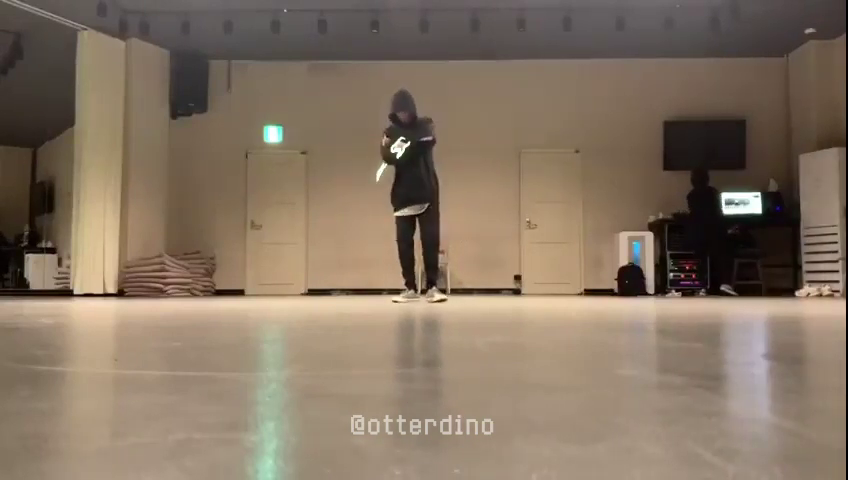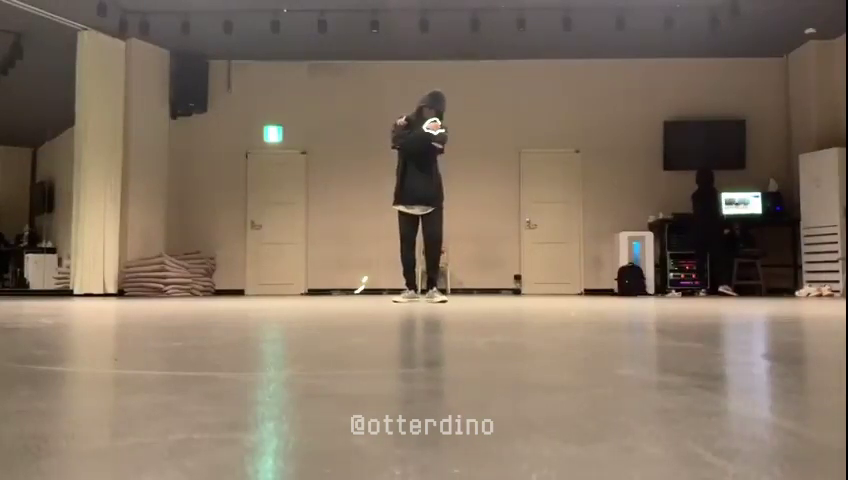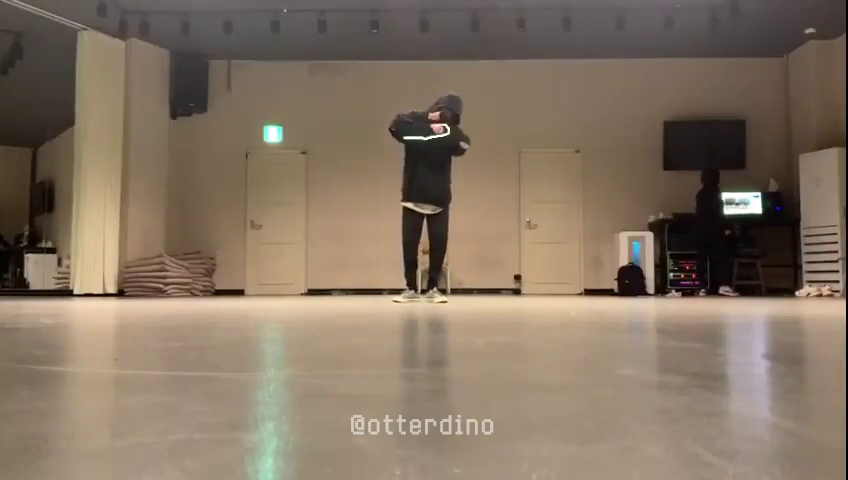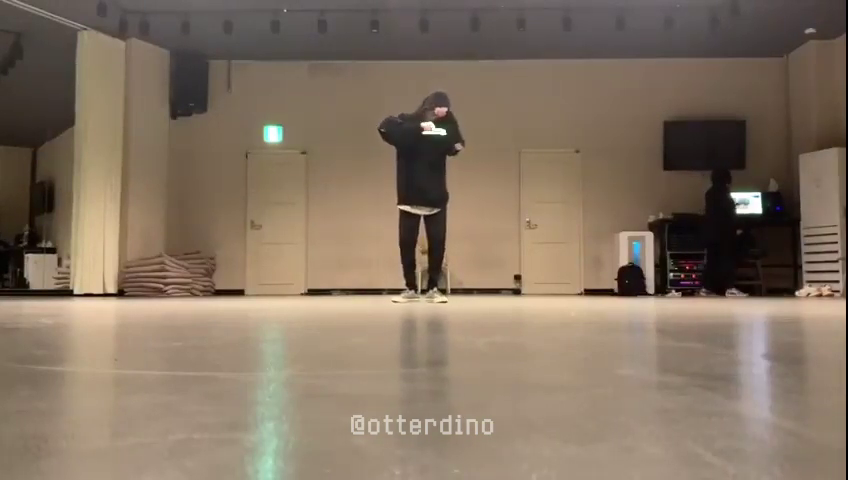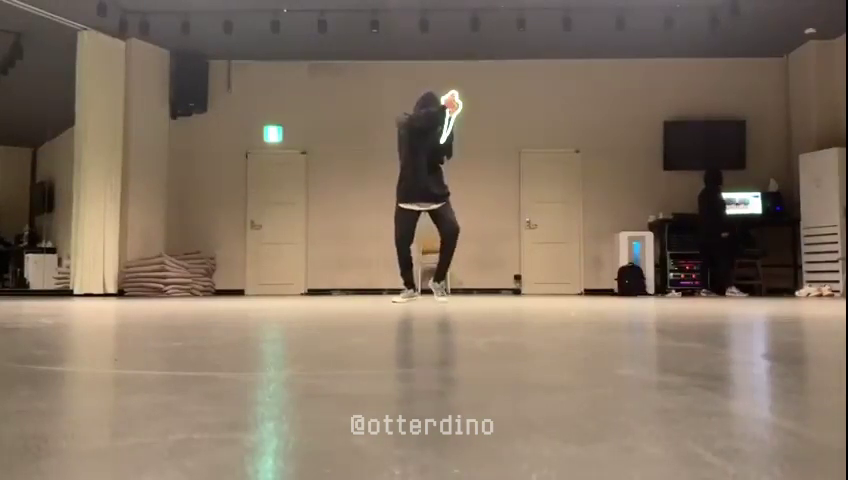
dt=0.5s
person 1, frame 1
left shoulder: (425, 124)
right shoulder: (391, 132)
left elbow: (427, 140)
right elbow: (389, 159)
left wrist: (403, 142)
right wrist: (392, 149)
left hip: (426, 193)
right hip: (403, 195)
left knee: (431, 240)
right knee: (404, 241)
left ankle: (432, 287)
right ankle: (410, 288)
person 1, frame 2
left shoulder: (438, 129)
right shoulder: (405, 124)
left elbow: (436, 146)
right elbow: (399, 142)
left wrist: (411, 129)
right wrist: (424, 132)
left hip: (431, 194)
right hip: (407, 193)
left knee: (434, 241)
right knee: (407, 241)
left ankle: (432, 287)
right ankle: (410, 288)
person 1, frame 3
left shoulder: (450, 130)
right shoulder: (416, 120)
left elbow: (462, 145)
right elbow: (395, 126)
left wrist: (445, 122)
right wrist: (428, 129)
left hip: (439, 195)
right hip: (414, 194)
left knee: (439, 242)
right knee: (409, 242)
left ankle: (433, 288)
right ankle: (411, 288)
person 1, frame 4
left shoulder: (443, 128)
right shoulder: (407, 122)
left elbow: (456, 146)
right elbow: (384, 128)
left wrist: (448, 118)
right wrist: (418, 128)
left hip: (436, 196)
right hip: (410, 195)
left knee: (437, 242)
right knee: (407, 242)
left ankle: (433, 288)
right ankle: (410, 288)
person 1, frame 5
left shoulder: (436, 127)
right shoulder: (406, 123)
left elbow: (444, 155)
right elbow: (418, 120)
right wrist: (442, 108)
left hip: (435, 191)
right hip: (410, 193)
left knee: (451, 230)
right knee: (402, 240)
left ankle: (439, 280)
right ankle: (409, 287)
person 2, frame 1
left shoulder: (691, 195)
right shoulder: (712, 192)
right elbow: (717, 212)
right wrist: (725, 228)
left hip: (697, 232)
right hip: (713, 230)
left knee: (703, 259)
right knee: (722, 256)
right ankle: (724, 283)
person 2, frame 2
left shoulder: (695, 195)
right shoulder: (712, 192)
right elbow: (716, 212)
right wrist: (723, 228)
left hip: (699, 232)
right hip: (713, 231)
left knee: (703, 259)
right knee: (722, 257)
right ankle: (723, 284)
person 2, frame 3
left shoulder: (700, 194)
right shoulder: (714, 192)
right elbow: (717, 212)
right wrist: (725, 228)
left hip: (702, 231)
right hip: (714, 231)
left knee: (704, 259)
right knee: (722, 258)
right ankle: (724, 286)
person 2, frame 4
left shoulder: (710, 193)
right shoulder: (724, 193)
right elbow: (729, 212)
right wrist: (735, 228)
left hip: (711, 231)
right hip: (724, 232)
left knee: (712, 259)
right knee: (728, 259)
left ankle: (707, 287)
right ankle: (730, 288)
person 2, frame 5
left shoulder: (703, 194)
right shoulder: (715, 194)
right elbow: (720, 213)
right wrist: (724, 230)
left hip: (705, 232)
right hip: (716, 233)
left knee: (708, 261)
right knee: (724, 259)
left ankle: (707, 288)
right ankle: (729, 287)
